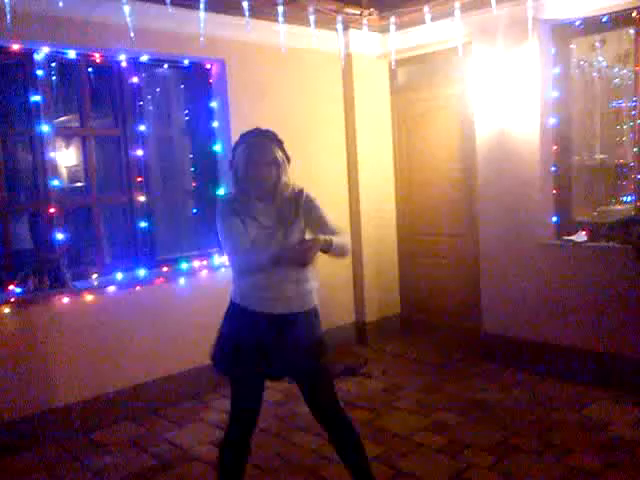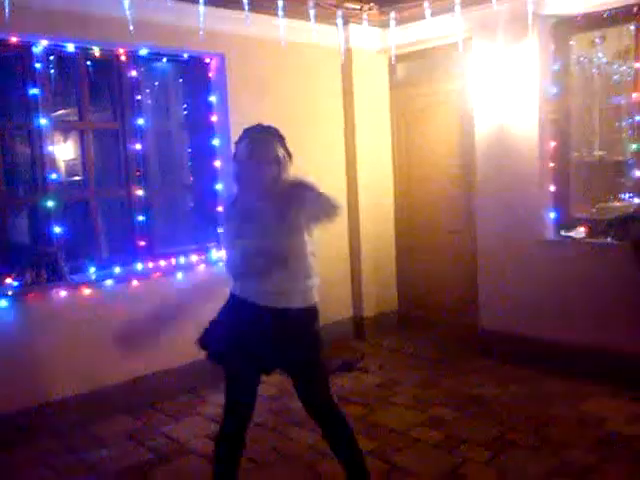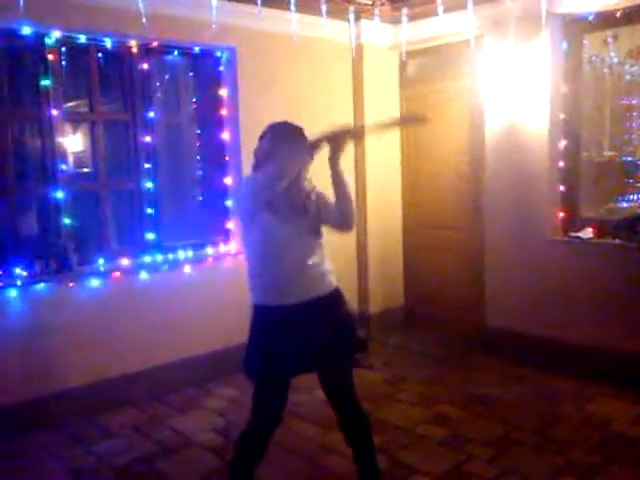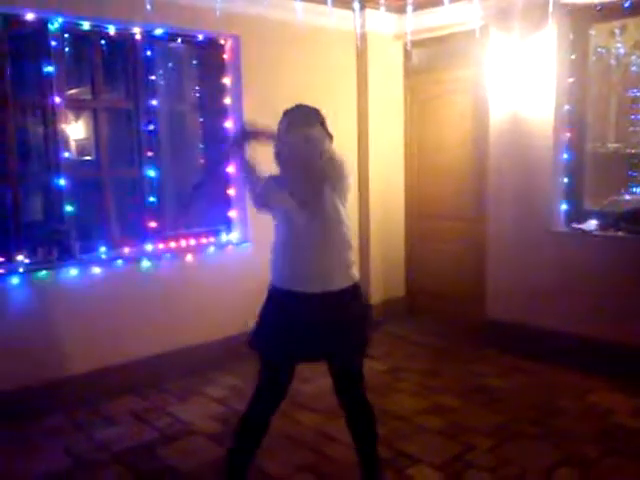
dt=0.7s
person 1, frame 1
left shoulder: (299, 201)
right shoulder: (230, 208)
left elbow: (343, 244)
right elbow: (239, 261)
left wrist: (320, 241)
right wrist: (281, 255)
left hip: (298, 319)
right hip: (249, 321)
left knee: (328, 409)
right knee: (243, 417)
person 1, frame 2
left shoulder: (297, 192)
right shoulder: (234, 209)
left elbow: (329, 207)
right elbow: (236, 268)
left wrist: (281, 235)
right wrist: (250, 258)
left hip: (296, 315)
right hip: (247, 315)
left knee: (322, 406)
right knee: (237, 412)
person 1, frame 3
left shoulder: (314, 197)
right shoulder: (249, 193)
left elbow: (346, 223)
right elbow: (272, 177)
left wrist: (335, 163)
right wrist: (322, 142)
left hip: (324, 308)
right hip: (274, 316)
left knee: (346, 403)
right knee: (266, 417)
person 1, frame 4
left shoulder: (334, 177)
right shoulder: (275, 185)
left elbow: (319, 151)
right elbow: (263, 199)
left wrist: (261, 135)
right wrist: (244, 157)
left hip: (338, 300)
right hip: (289, 302)
left knee: (352, 395)
right knee: (267, 398)
